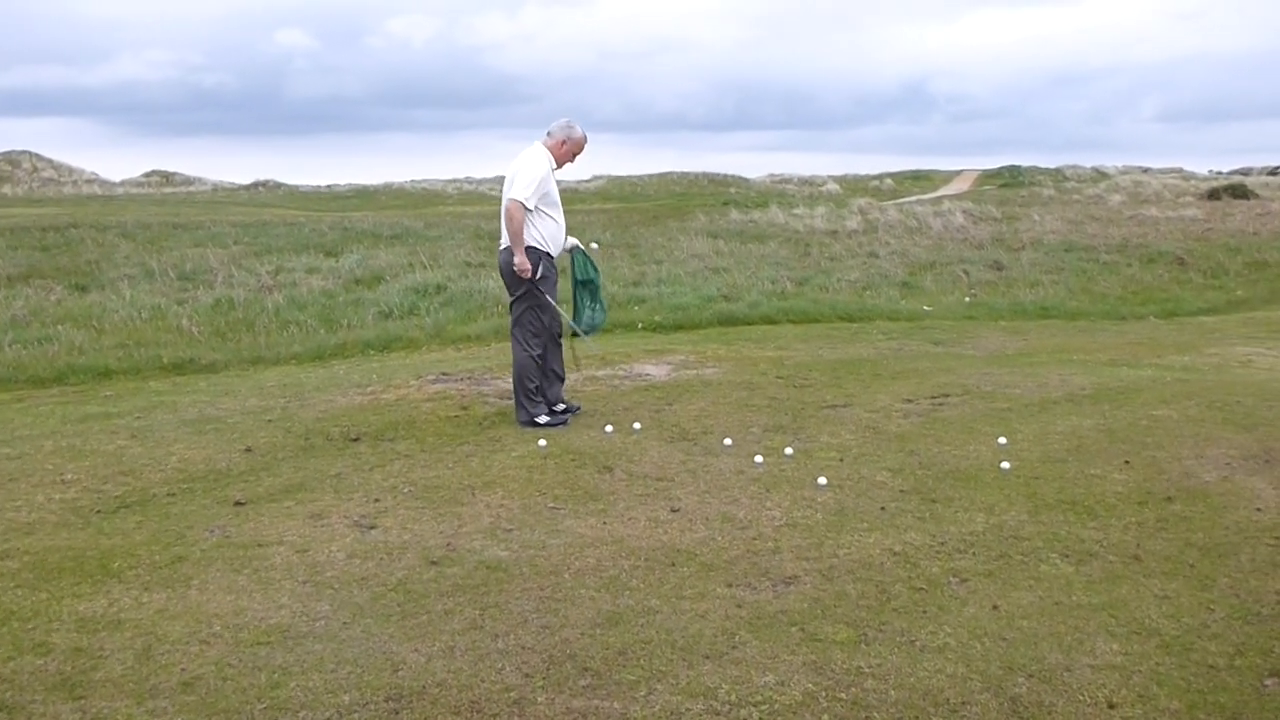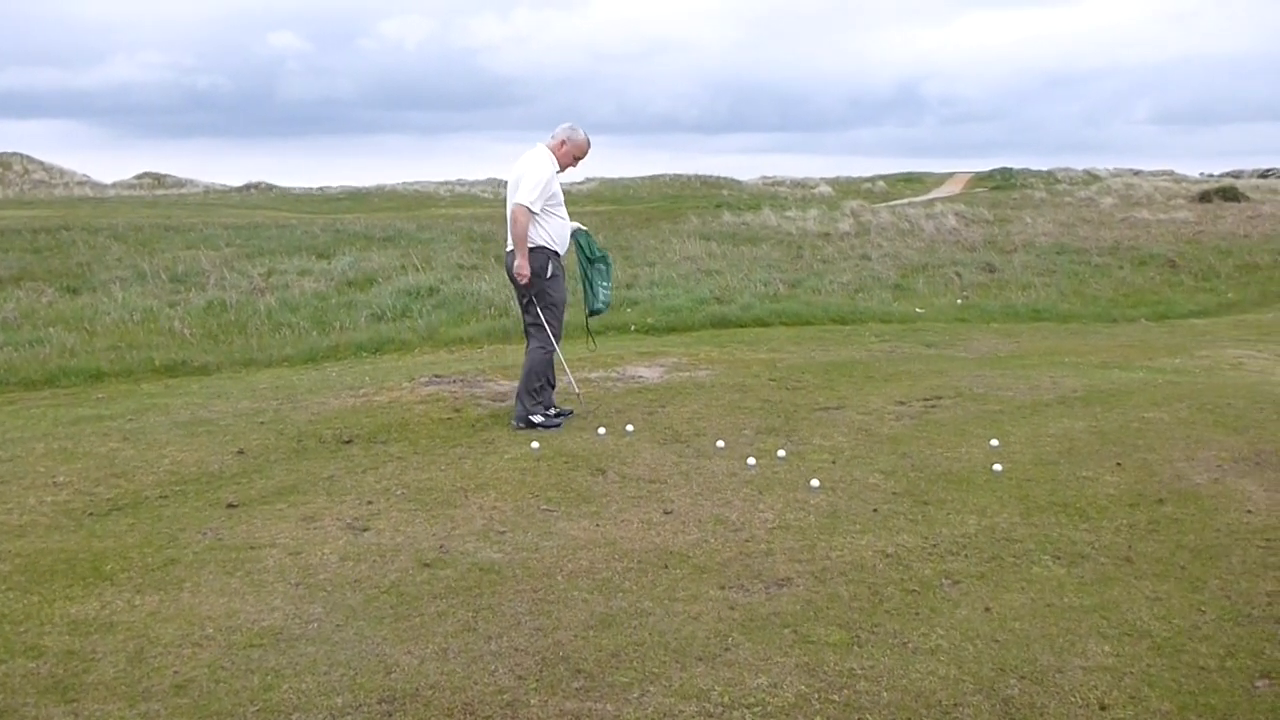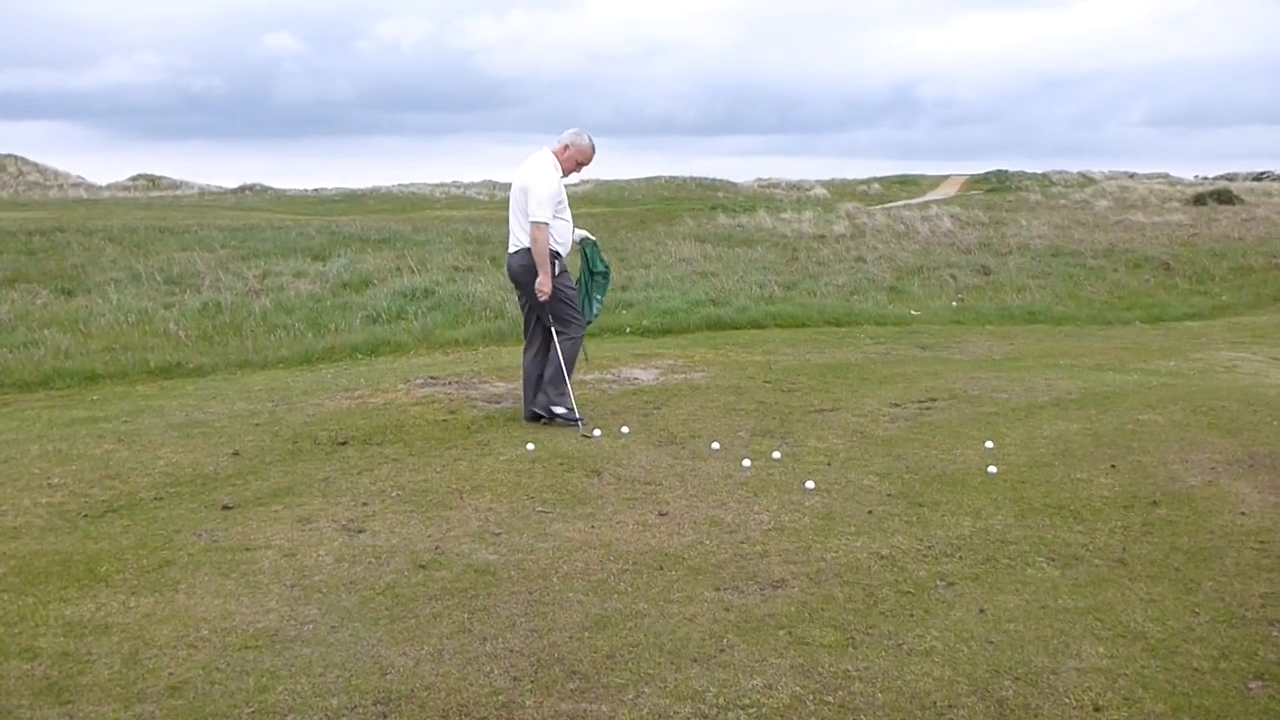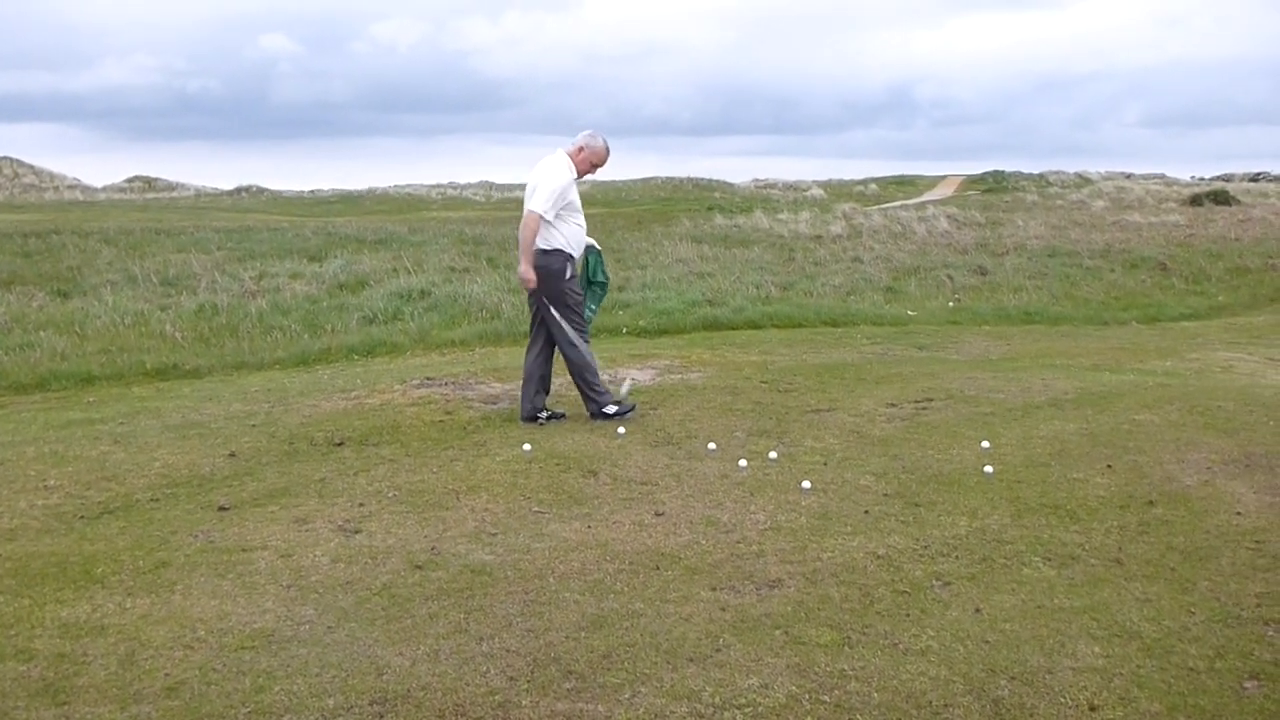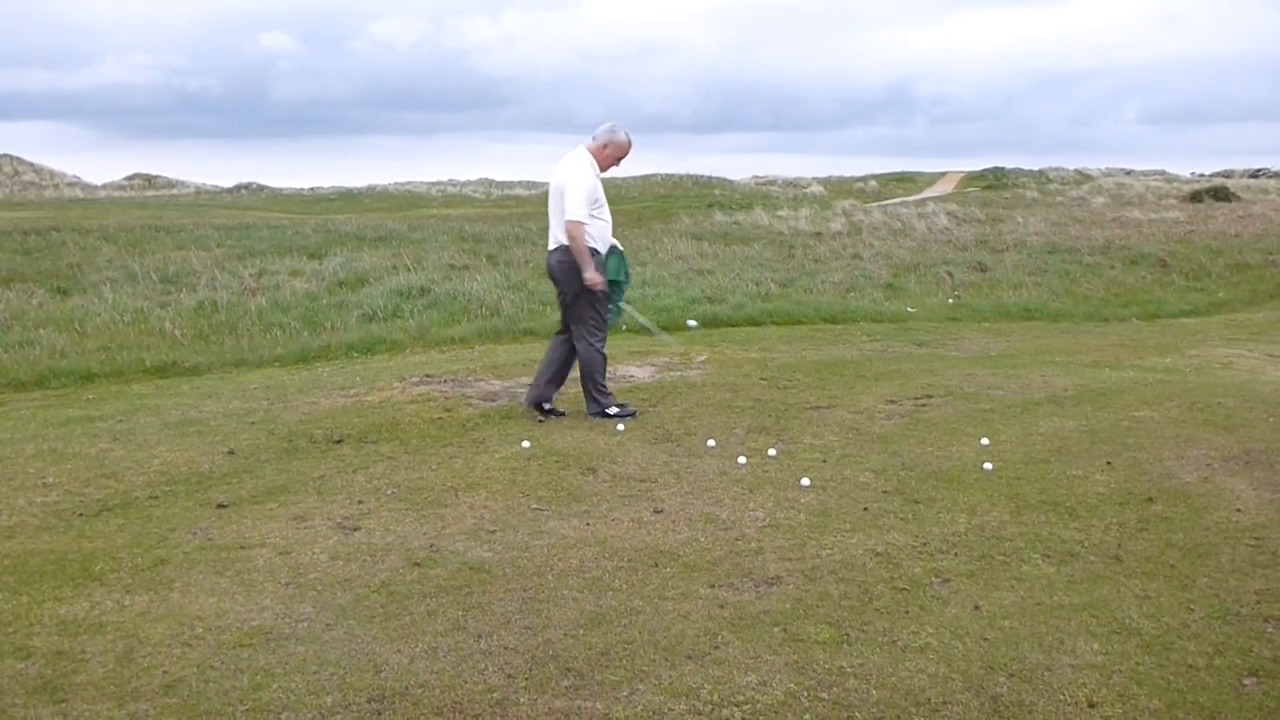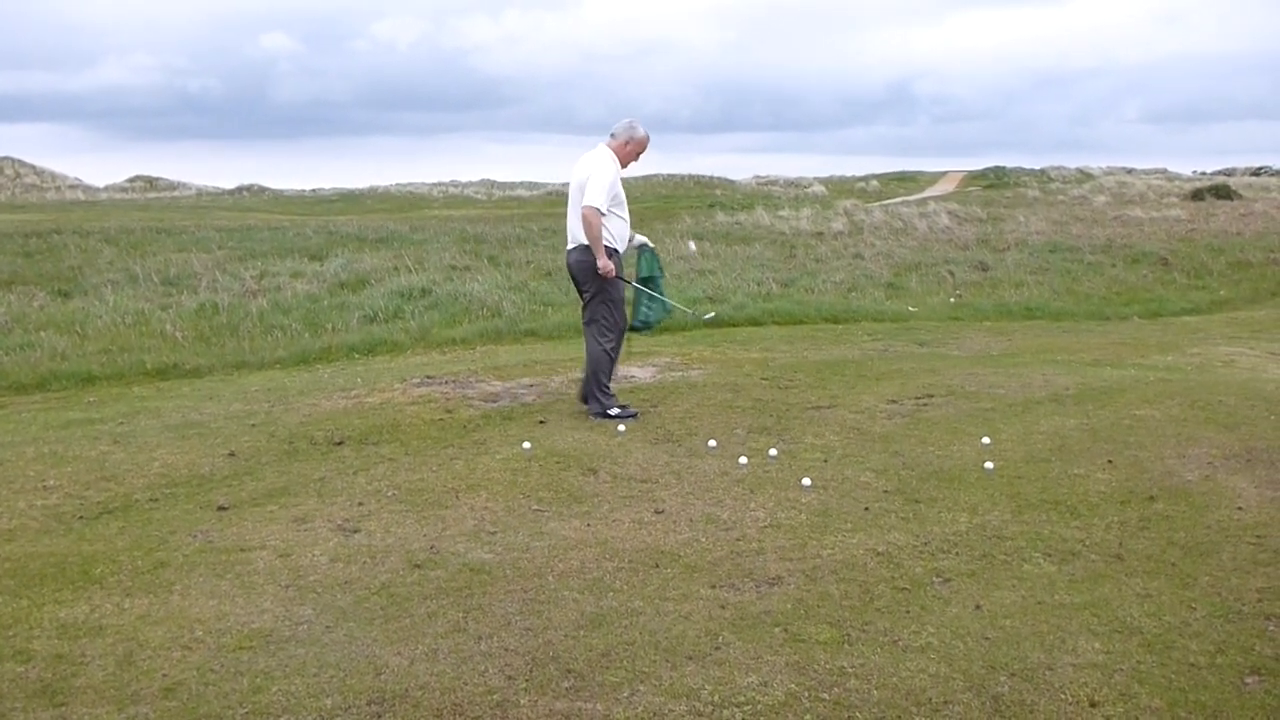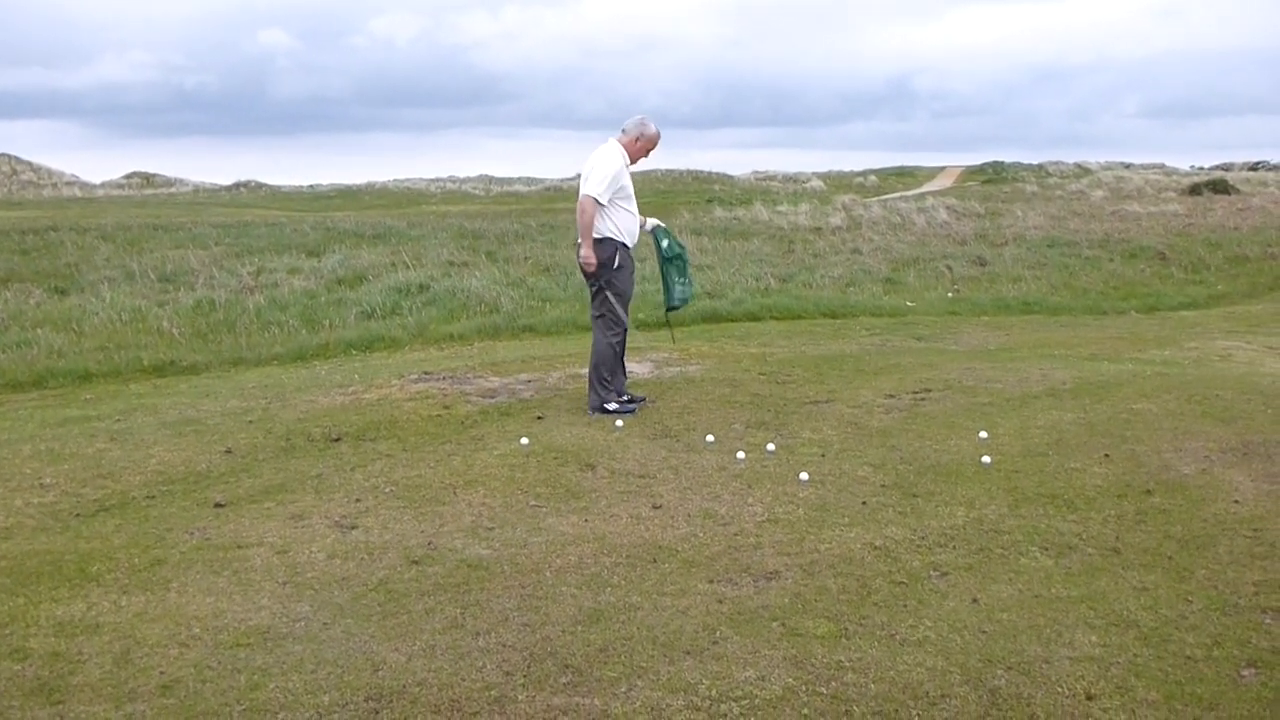
dt=0.3s
person 1, frame 1
left shoulder: (537, 163)
right shoulder: (536, 165)
right elbow: (513, 207)
left wrist: (563, 240)
right wrist: (519, 255)
left hip: (535, 260)
right hip: (530, 262)
left knee: (549, 333)
right knee: (530, 338)
left ankle: (550, 399)
right ankle: (531, 411)
person 1, frame 2
left shoulder: (538, 164)
right shoulder: (540, 167)
right elbow: (519, 212)
left wrist: (565, 226)
right wrist: (521, 258)
left hip: (537, 260)
right hip: (537, 261)
left knee: (543, 335)
right knee: (545, 336)
left ankle: (542, 404)
right ankle: (528, 410)
person 1, frame 3
left shoulder: (536, 166)
right shoulder: (546, 175)
right elbow: (538, 230)
left wrist: (570, 233)
right wrist: (545, 276)
left hip: (522, 260)
right hip: (539, 264)
left knee: (539, 336)
right knee: (570, 328)
left ankle: (536, 406)
right ankle: (553, 400)
person 1, frame 4
left shoulder: (555, 168)
right shoulder: (559, 175)
right elbow: (531, 218)
left wrist: (579, 239)
right wrist: (525, 263)
left hip: (544, 263)
right hip: (553, 264)
left knee: (543, 338)
right knee: (573, 337)
left ankle: (533, 407)
right ankle: (599, 402)
person 1, frame 5
left shoulder: (576, 164)
right shoulder: (582, 174)
right elbow: (573, 227)
left wrist: (604, 238)
right wrist: (589, 270)
left hip: (565, 259)
right hip: (577, 262)
left knee: (570, 332)
right knee: (591, 333)
left ankle: (541, 395)
right ankle: (599, 403)
person 1, frame 6
left shoulder: (594, 160)
right shoulder: (605, 168)
right elbow: (589, 213)
left wrist: (631, 236)
right wrist: (602, 257)
left hip: (585, 257)
right hip: (596, 260)
left knee: (612, 326)
right knee: (603, 332)
left ankle: (593, 390)
right ankle: (601, 403)
person 1, frame 7
left shoulder: (614, 159)
right shoulder: (611, 161)
right elbow: (586, 202)
left wrist: (644, 222)
right wrist: (586, 247)
left hip: (612, 251)
right hip: (608, 252)
left knee: (615, 324)
right knee: (610, 325)
left ankle: (614, 390)
right ankle: (601, 398)
